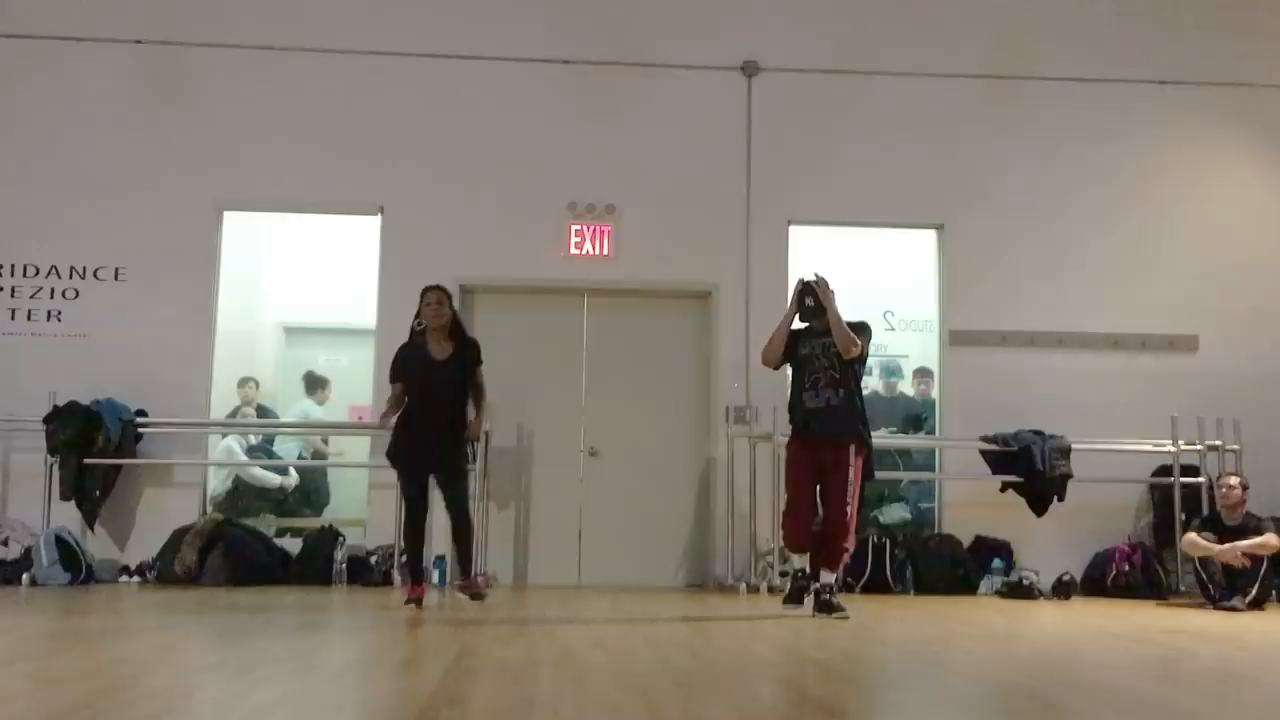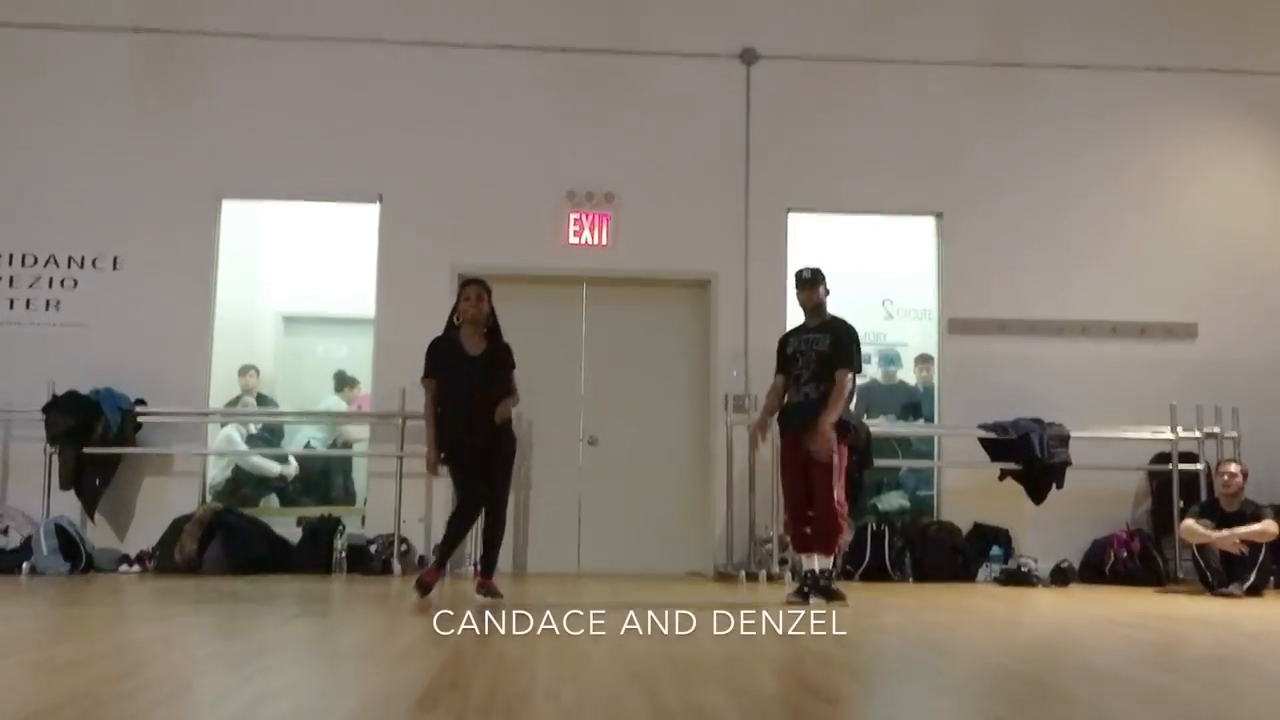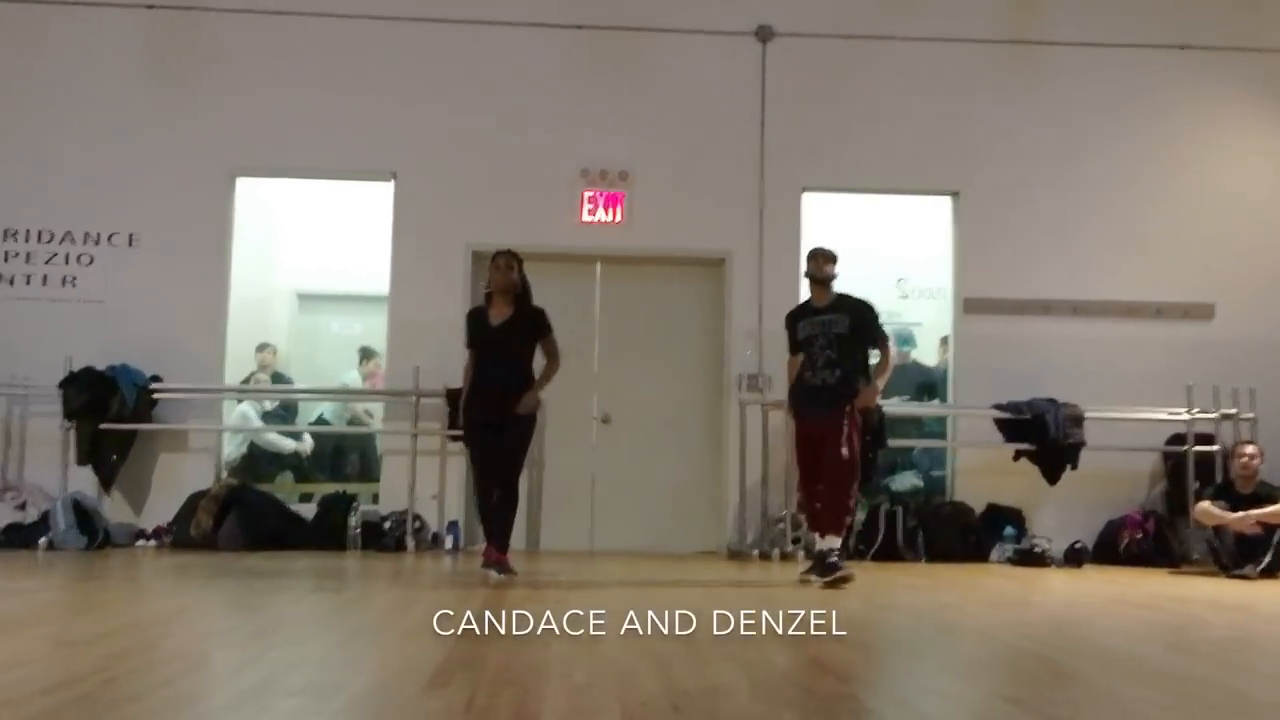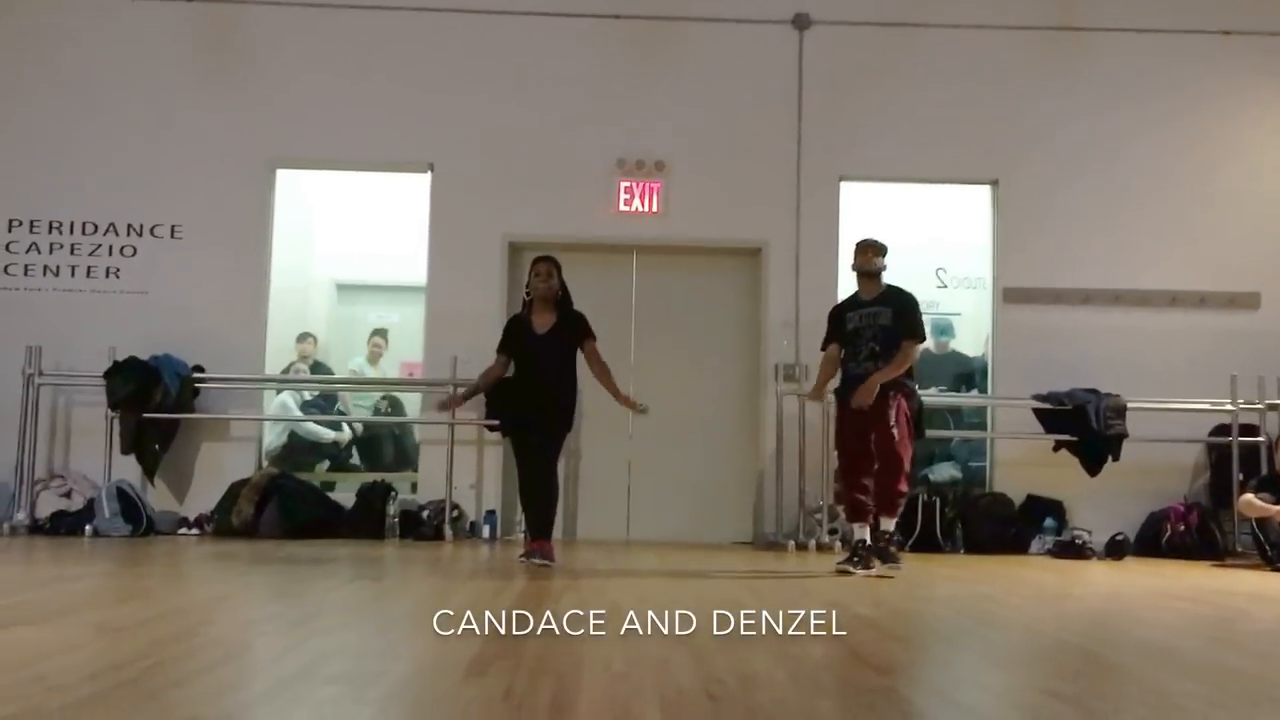
dt=0.4s
person 1, frame 1
left shoulder: (858, 330)
right shoulder: (796, 337)
left elbow: (849, 349)
right elbow: (768, 359)
left wrist: (829, 305)
right wrist: (791, 311)
left hip: (845, 438)
right hip: (804, 437)
left knee: (839, 516)
right knee: (797, 511)
left ankle: (826, 590)
right ankle: (800, 575)
person 1, frame 2
left shoulder: (843, 332)
right shoulder: (790, 338)
left elbow: (845, 384)
right elbow: (778, 386)
left wrist: (826, 424)
right wrist: (762, 421)
left hip: (826, 431)
right hip: (792, 430)
left knee: (829, 502)
right knee: (797, 505)
left ankle: (824, 576)
right ankle: (808, 576)
person 1, frame 3
left shoulder: (859, 310)
right shoulder: (795, 318)
left elbow: (884, 352)
left wrist: (874, 385)
right wrist: (791, 397)
left hip: (845, 406)
right hip: (807, 408)
left knee: (841, 479)
right knee: (812, 483)
left ankle: (833, 553)
right ankle: (822, 553)
person 1, frame 4
left shoulder: (902, 302)
right shoulder: (841, 311)
left elbow: (909, 352)
right elbow: (831, 355)
left wrist: (876, 381)
right wrist: (821, 383)
left hip: (891, 391)
right hip: (851, 398)
left knee: (892, 458)
right knee: (852, 471)
left ankle: (885, 537)
right ankle: (862, 546)
person 2, frame 1
left shoulder: (468, 348)
right shoulder: (408, 352)
left elbow: (477, 389)
right elbow: (396, 398)
left wrist: (479, 416)
right wrist: (388, 414)
left hip: (451, 443)
right hip: (411, 442)
left knee: (459, 509)
right knee: (416, 512)
left ankle: (467, 577)
right ankle: (416, 583)
person 2, frame 2
left shoulder: (501, 349)
right shoulder: (441, 347)
left elbow: (512, 392)
right elbow: (430, 400)
left wrist: (508, 402)
right wrist: (431, 444)
left hip: (498, 438)
right hip: (459, 438)
left knee: (497, 506)
right knee: (470, 503)
left ankle: (486, 576)
right ankle: (436, 566)
person 2, frame 3
left shoulder: (531, 316)
right shoulder: (475, 317)
left elbow: (553, 360)
left wrist: (533, 392)
right wrist: (464, 404)
left hip: (516, 409)
right hip: (480, 408)
left knee: (508, 478)
right knee: (483, 478)
left ankle: (500, 552)
right ankle: (490, 544)
person 2, frame 4
left shoulder: (574, 321)
right shoulder: (515, 324)
left elbow: (595, 361)
right elbow: (497, 368)
left wrist: (618, 394)
right wrist: (464, 395)
left hip: (556, 408)
right hip: (521, 408)
left knee: (546, 468)
right knee: (527, 473)
left ankle: (546, 540)
right ankle: (534, 540)
